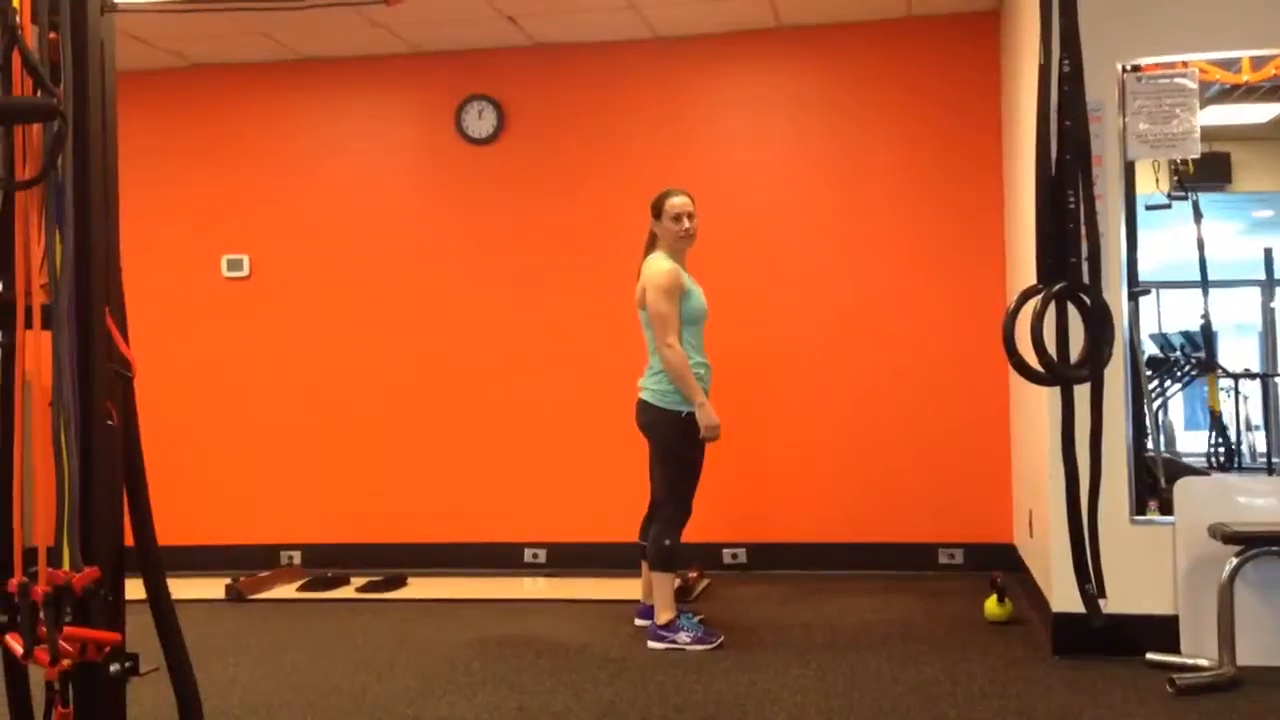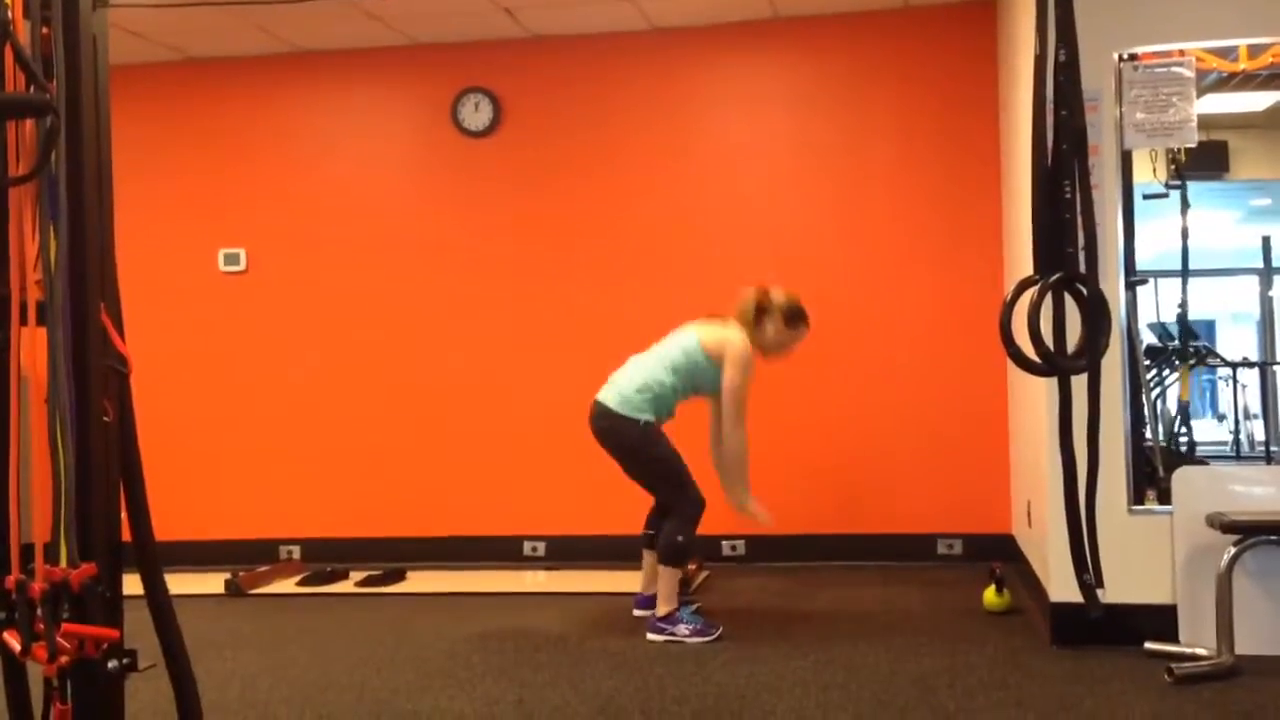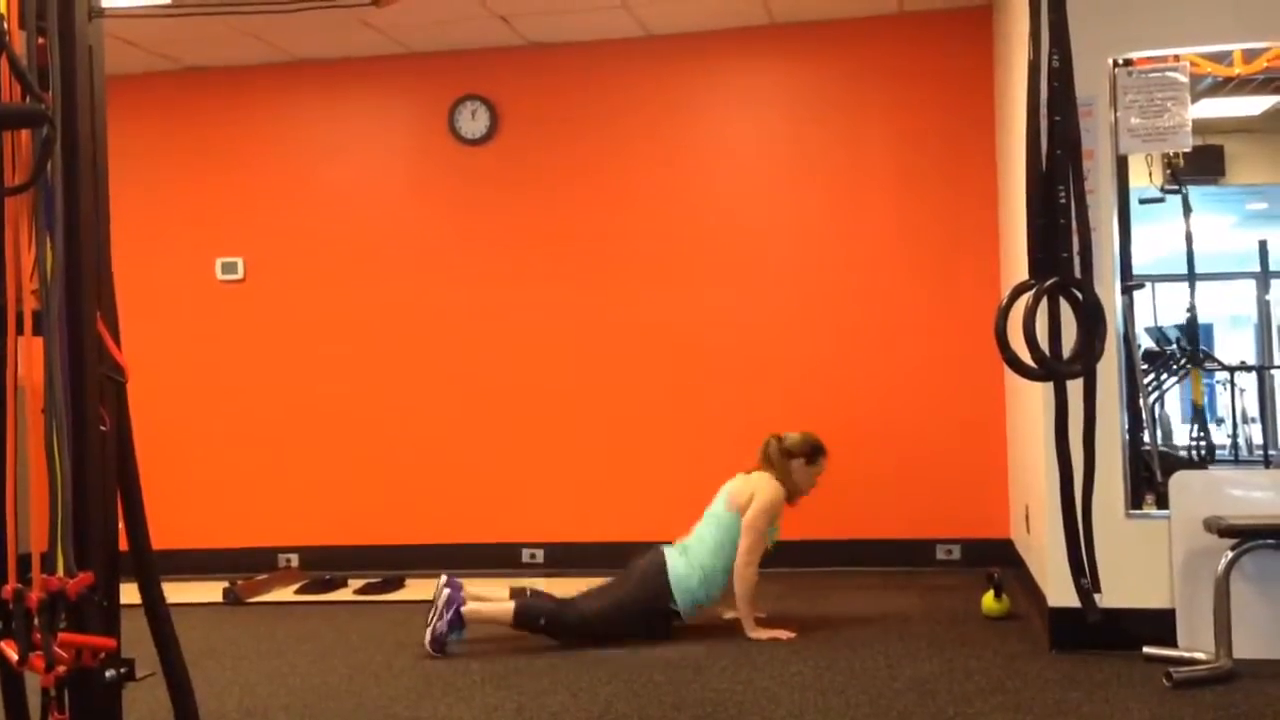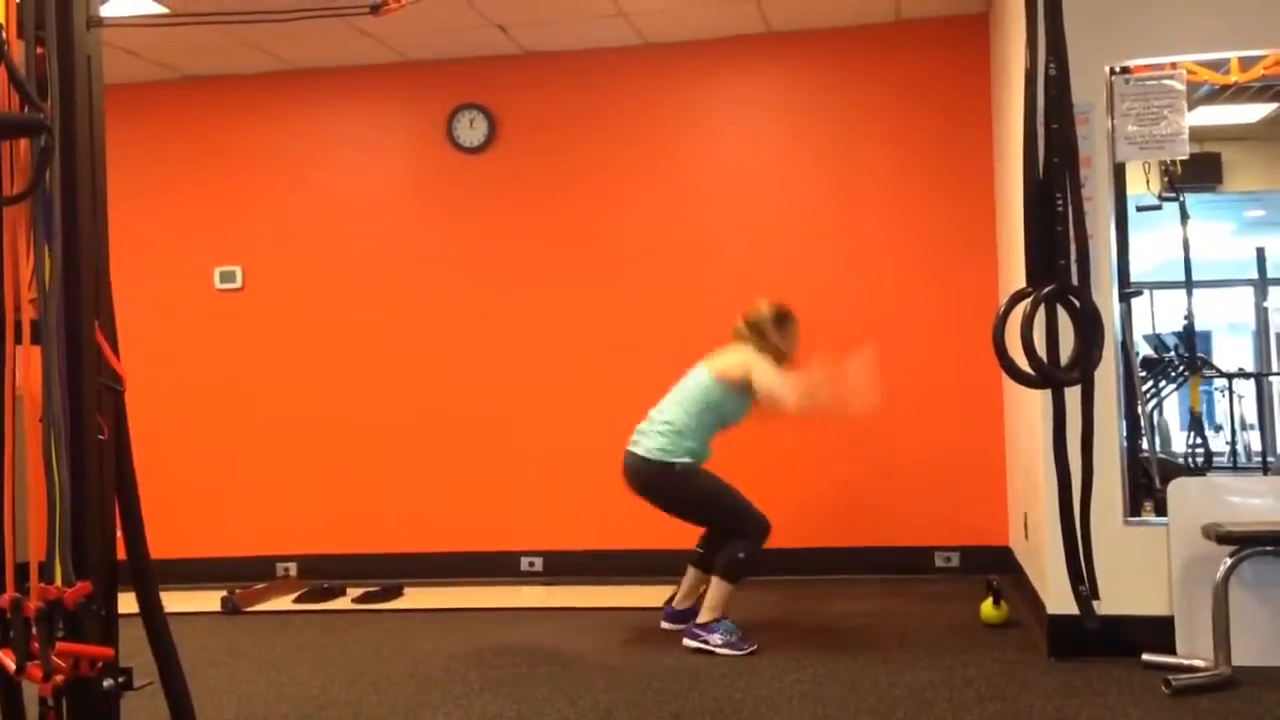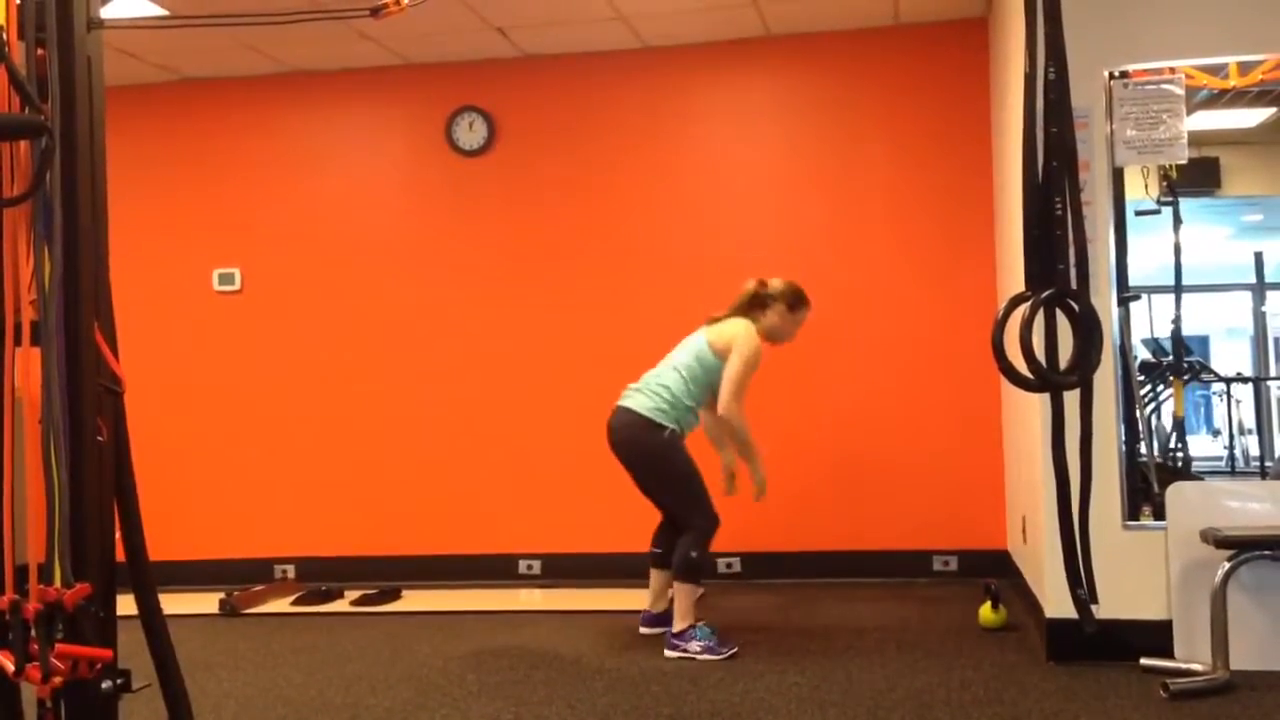
dt=1s
person 1, frame 1
left shoulder: (674, 270)
right shoulder: (663, 271)
right elbow: (669, 347)
left wrist: (698, 404)
right wrist: (703, 406)
left hip: (668, 406)
right hip: (672, 409)
left knee: (664, 507)
right knee: (673, 510)
left ankle: (652, 603)
right ankle: (665, 625)
person 1, frame 2
left shoulder: (726, 340)
right shoulder: (739, 346)
left elbow: (721, 431)
right elbow: (732, 432)
left wrist: (732, 489)
right wrist: (743, 497)
left hip: (615, 410)
right hip: (624, 416)
left knee: (669, 500)
right knee: (687, 503)
left ankle: (650, 599)
right ankle: (665, 617)
person 1, frame 3
left shoulder: (752, 482)
right shoulder: (771, 490)
right elbow: (745, 562)
left wrist: (730, 605)
right wrist: (751, 625)
left hip: (664, 574)
right hip: (664, 592)
left knee: (570, 611)
right knee: (570, 621)
left ankle: (461, 595)
right ankle: (461, 611)
person 1, frame 4
left shoulder: (739, 362)
right shoulder: (749, 360)
left elbow: (781, 396)
right elbow: (793, 400)
left wrist: (836, 381)
right wrist: (846, 388)
left hip: (648, 459)
right hip: (660, 466)
left knee: (730, 526)
right knee: (751, 528)
left ankle: (680, 606)
right ankle: (706, 625)
person 1, frame 5
left shoulder: (728, 333)
right shoulder: (749, 339)
left elbow: (709, 411)
right elbow: (728, 414)
left wrist: (727, 459)
right wrist: (755, 464)
left hip: (629, 418)
right hip: (646, 425)
left knee: (677, 515)
right knee: (699, 519)
left ankle: (657, 610)
right ankle: (683, 633)
